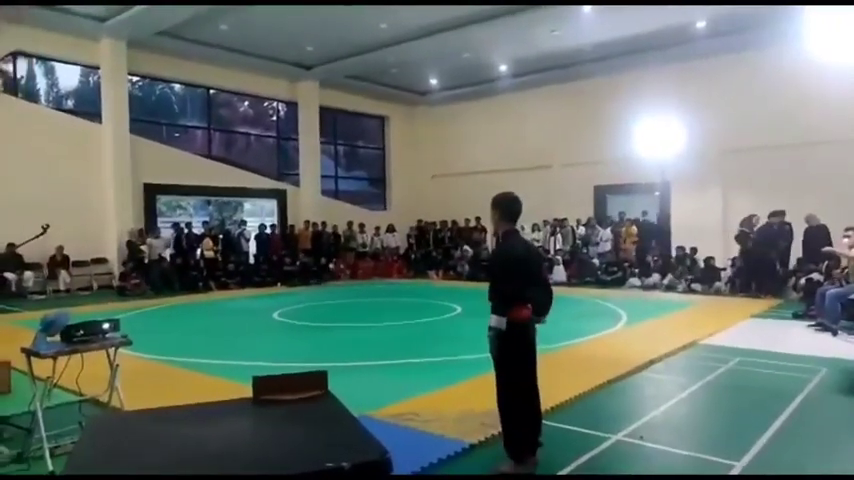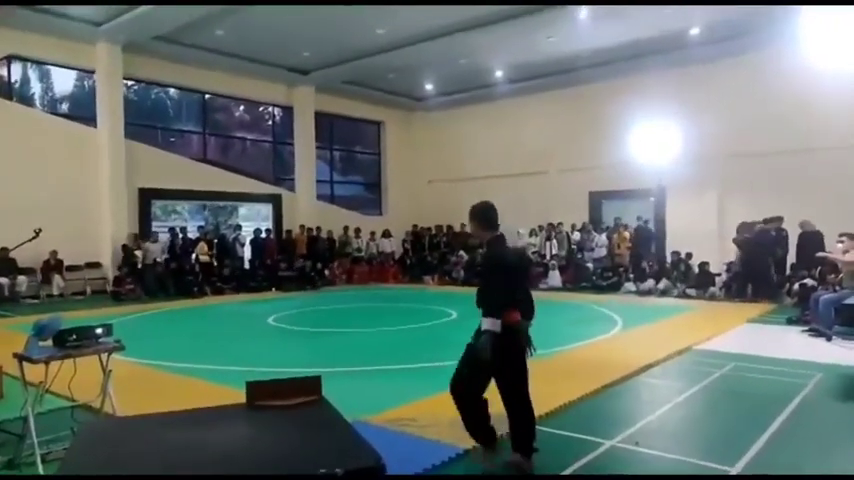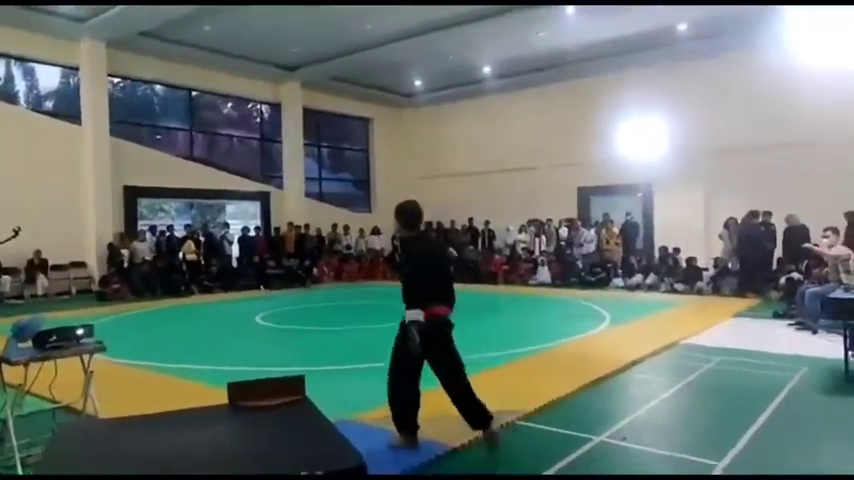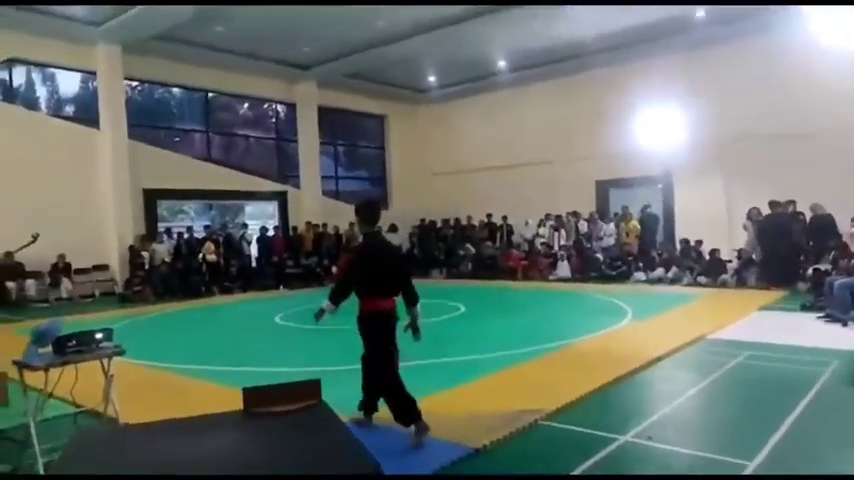
dt=0.5s
person 1, frame 1
left shoulder: (503, 251)
right shoulder: (528, 249)
left elbow: (501, 296)
right elbow: (544, 289)
left wrist: (495, 331)
left hip: (509, 328)
right hip: (525, 325)
left knee: (510, 393)
right knee: (526, 389)
left ankle: (520, 458)
right ankle: (530, 450)
person 1, frame 2
left shoulder: (492, 255)
right shoulder: (512, 253)
left elbow: (494, 299)
right elbow: (522, 293)
left wrist: (485, 336)
right wrist: (524, 327)
left hip: (495, 329)
right hip: (515, 329)
left knee: (464, 385)
right knee: (515, 392)
left ankle: (488, 443)
right ankle: (524, 454)
person 1, frame 3
left shoulder: (411, 251)
right shoulder: (435, 247)
left elbow: (413, 293)
left wrist: (412, 327)
left hip: (420, 321)
right hip: (440, 319)
left knee: (401, 378)
right knee: (453, 376)
left ankle: (408, 434)
right ankle: (484, 424)
person 1, frame 4
left shoulder: (362, 250)
right shoulder: (391, 249)
left elbow: (345, 282)
right elbow: (407, 285)
left wrist: (326, 307)
right wrist: (413, 317)
left hip: (371, 315)
right hip: (388, 313)
left knee: (382, 371)
right knee: (374, 364)
left ankle: (415, 420)
right ankle: (368, 413)
